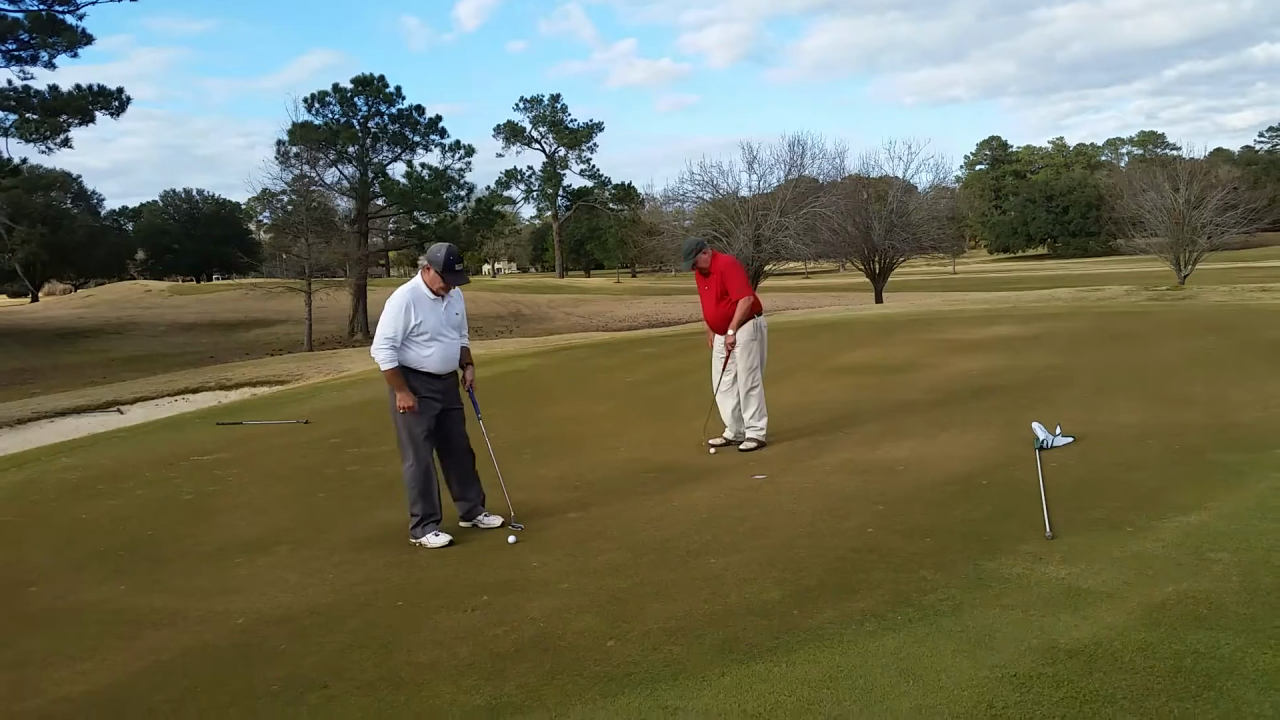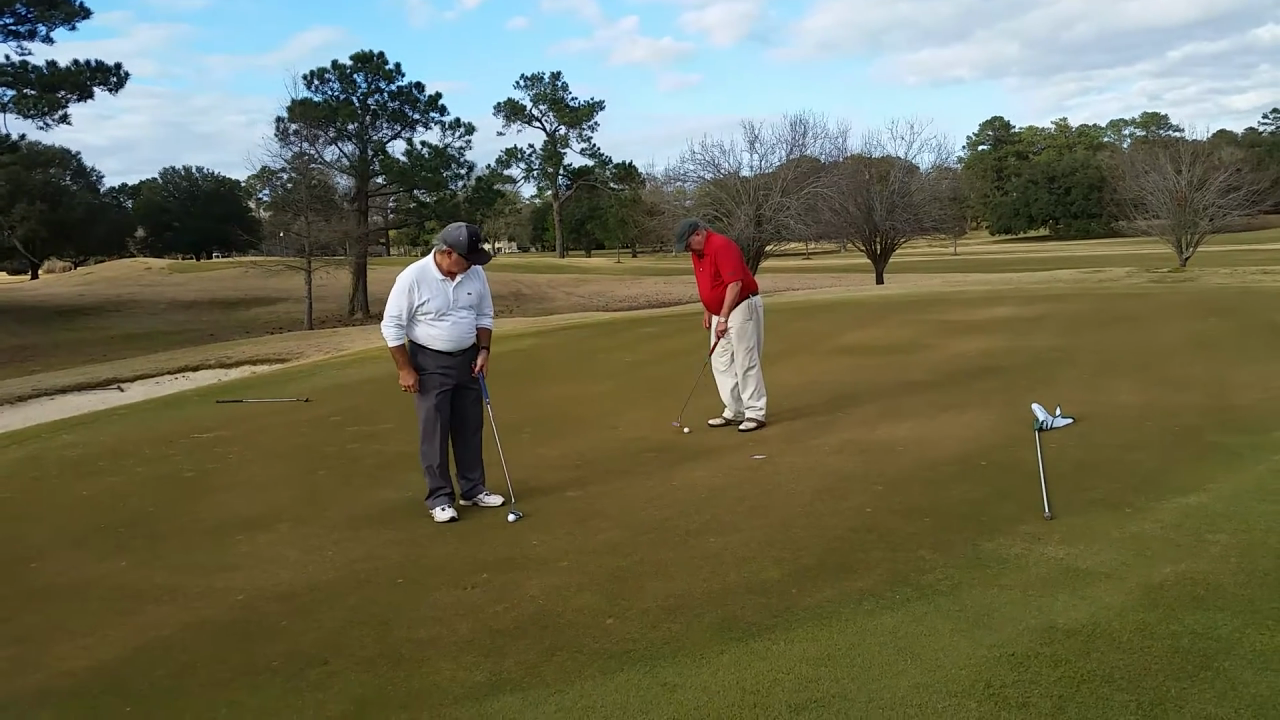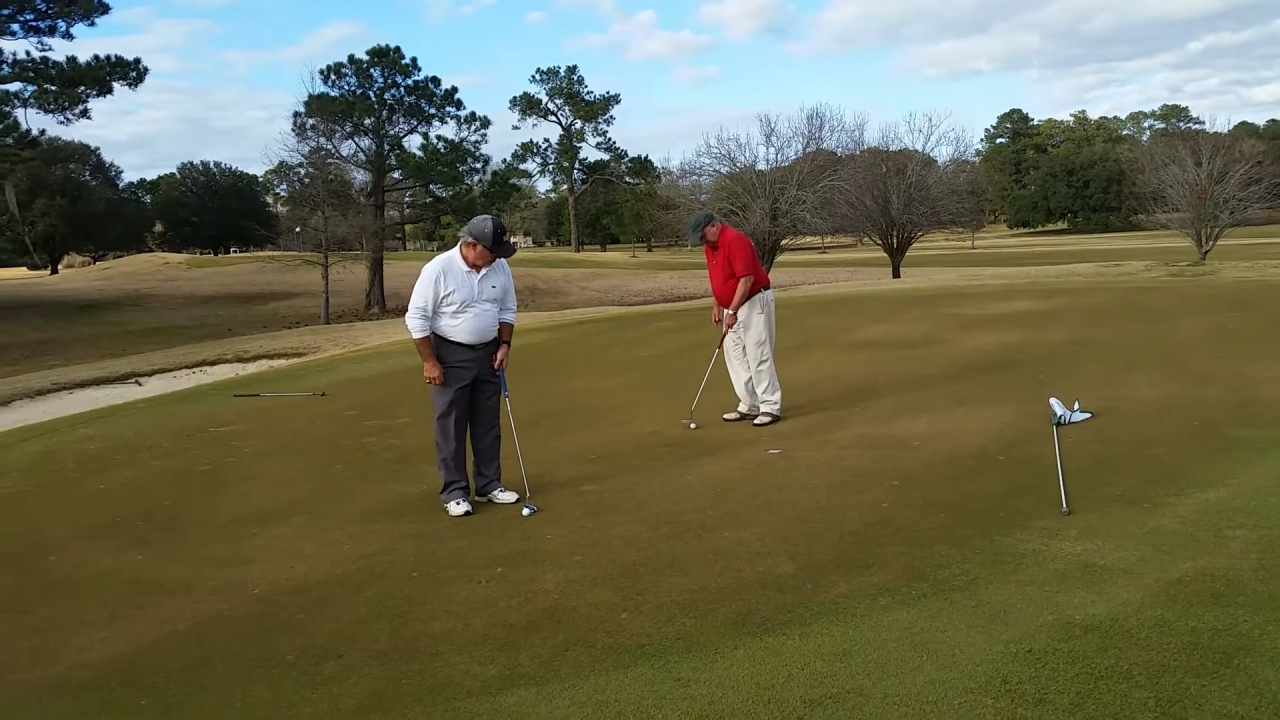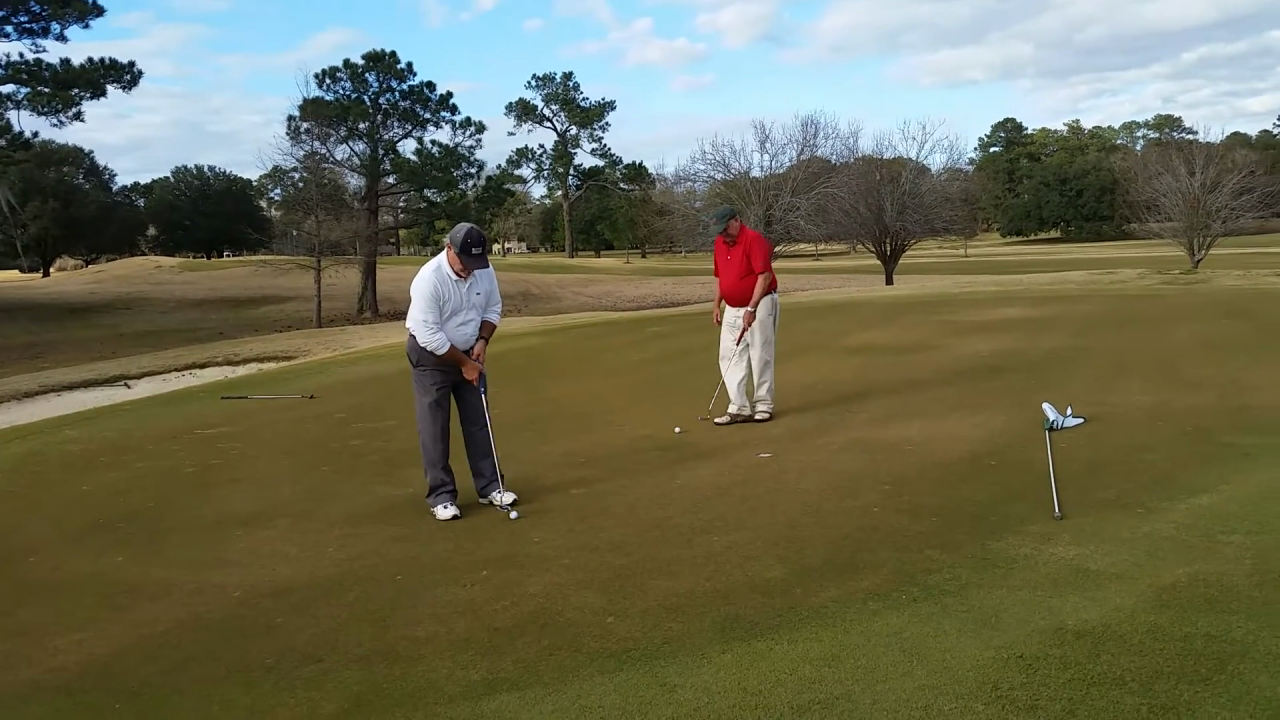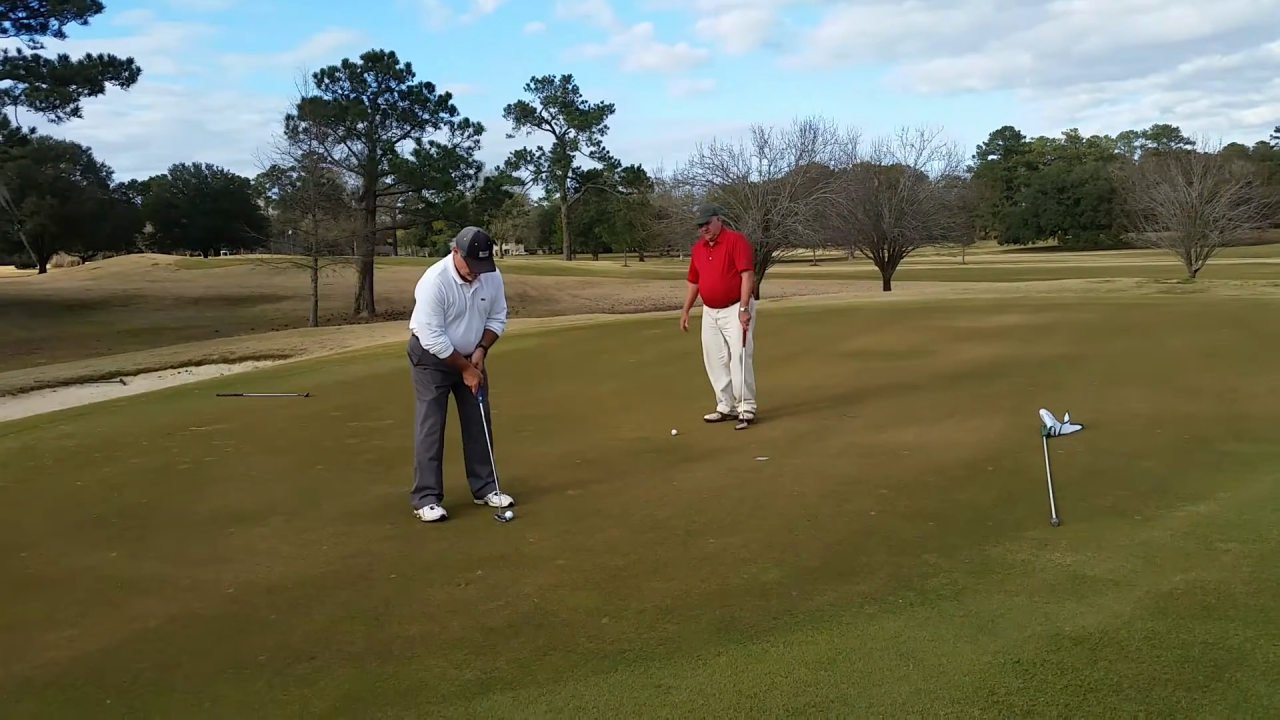
dt=1s
person 1, frame 1
left shoulder: (454, 295)
right shoulder: (404, 299)
right elbow: (383, 350)
left wrist: (467, 366)
right wrist: (402, 391)
left hip: (447, 382)
right hip: (415, 384)
left knee: (459, 450)
right knee: (419, 457)
left ankle: (471, 510)
right ankle: (423, 526)
person 1, frame 2
left shoulder: (475, 273)
right shoulder: (413, 278)
left elbow: (484, 314)
right elbow: (392, 326)
left wrist: (483, 350)
right wrist: (405, 369)
left hip: (467, 359)
right hip: (430, 363)
left knee: (470, 427)
right knee: (434, 431)
left ankle: (473, 489)
right ankle: (439, 497)
person 1, frame 3
left shoulder: (500, 267)
right shoulder: (438, 269)
left elbow: (507, 309)
right elbow: (417, 318)
left wrist: (504, 345)
right wrist: (429, 361)
left hip: (487, 353)
right hip: (451, 355)
left knee: (488, 422)
right knee: (450, 425)
left ankle: (488, 484)
right ankle: (454, 491)
person 1, frame 4
left shoulder: (485, 271)
right shoulder: (429, 279)
left elbow: (492, 309)
right elbow: (428, 336)
left wrist: (482, 341)
right wrist: (463, 363)
left hip: (469, 355)
right hip: (431, 356)
left knee: (478, 421)
right knee: (435, 428)
left ankle: (489, 486)
right ankle: (441, 496)
person 1, frame 5
left shoulder: (492, 276)
right shoulder: (434, 282)
left elbow: (497, 318)
right elbow: (433, 339)
left wrist: (481, 350)
right wrist: (465, 369)
left hip: (471, 356)
right hip: (432, 356)
left knee: (478, 422)
right knee: (431, 425)
left ankle: (484, 487)
right ankle: (426, 498)
person 2, frame 1
left shoulder: (728, 265)
right shoulder: (700, 272)
left elbow: (746, 300)
left wrist: (731, 331)
right wrist: (710, 330)
left hip: (745, 329)
right hip: (722, 335)
left knee: (748, 382)
right knee: (723, 384)
left ankle: (756, 433)
right ankle: (735, 432)
person 2, frame 2
left shoulder: (722, 246)
right shoulder: (697, 252)
left elbow: (735, 284)
left wrist: (723, 319)
right wrist: (708, 311)
left hip: (742, 309)
right hip: (720, 314)
left knee: (746, 362)
right knee: (722, 364)
left ankle: (755, 413)
right ankle: (734, 411)
person 2, frame 3
left shoulder: (735, 240)
right shoulder: (710, 245)
left elbow: (747, 278)
left wrist: (732, 311)
right wrist: (717, 305)
left hip: (754, 302)
right hip: (732, 307)
left knee: (759, 355)
right knee: (735, 357)
left ankle: (770, 407)
right ankle: (749, 405)
person 2, frame 4
left shoulder: (754, 239)
right shoulder: (719, 243)
left elbow: (764, 276)
left wrist: (751, 309)
right wrist: (717, 305)
left hip: (759, 306)
right hip: (733, 309)
left knee: (760, 357)
right knee: (729, 357)
left ankle: (763, 405)
right ankle: (739, 408)
person 2, frame 5
left shoulder: (736, 240)
right shoulder: (698, 247)
left elbow: (747, 275)
right elbow: (693, 281)
left wrist: (744, 308)
right wrist: (685, 310)
left hip: (735, 309)
right hip: (710, 312)
left knee: (739, 355)
right knee: (715, 360)
left ankle: (747, 406)
right ankle: (726, 406)
